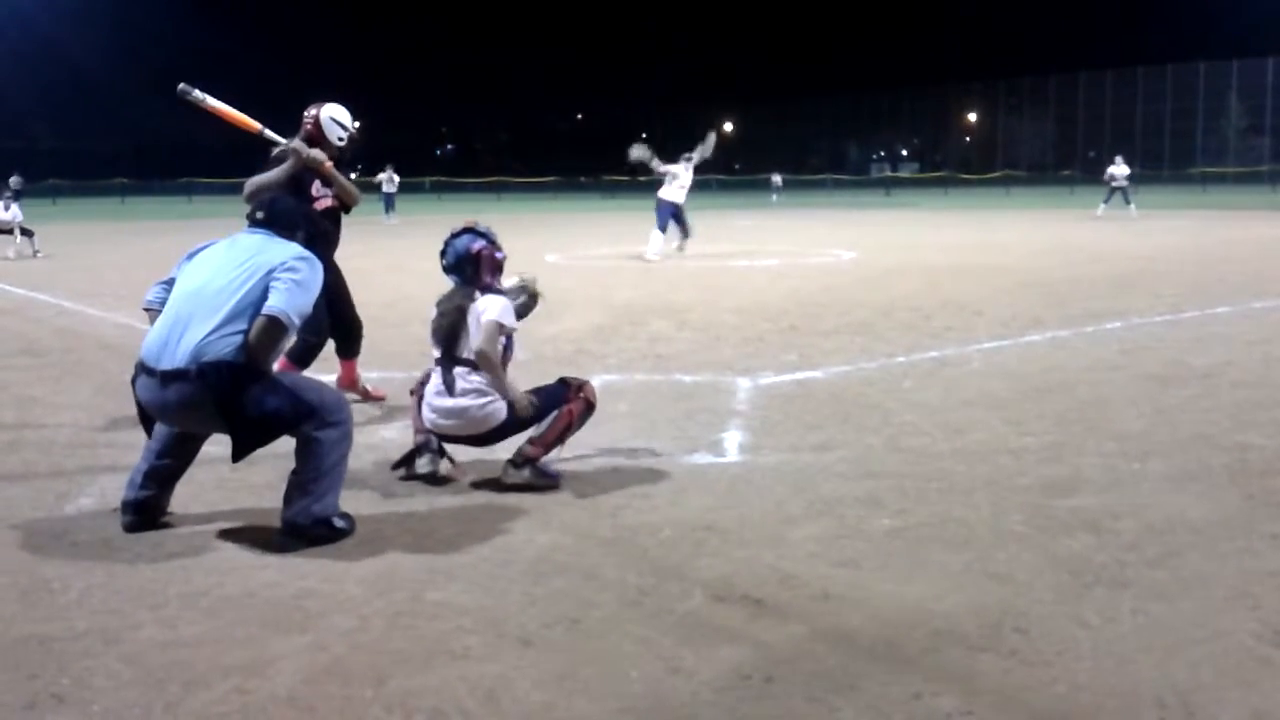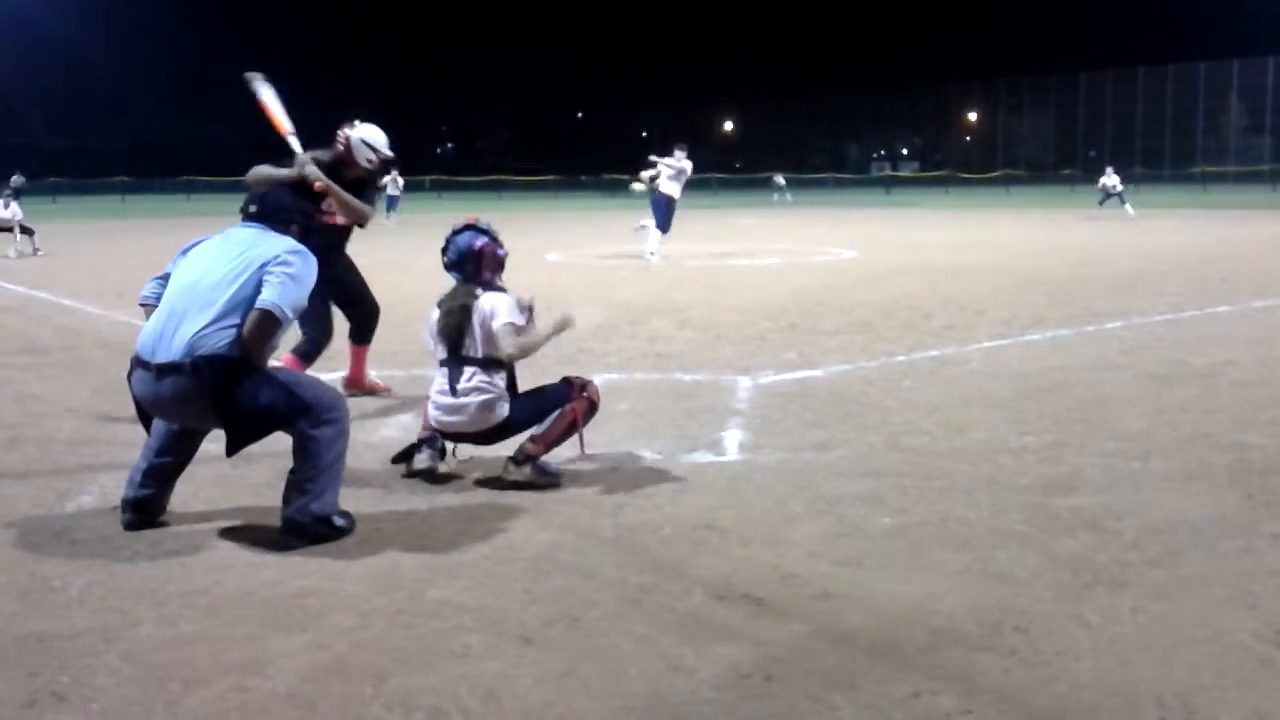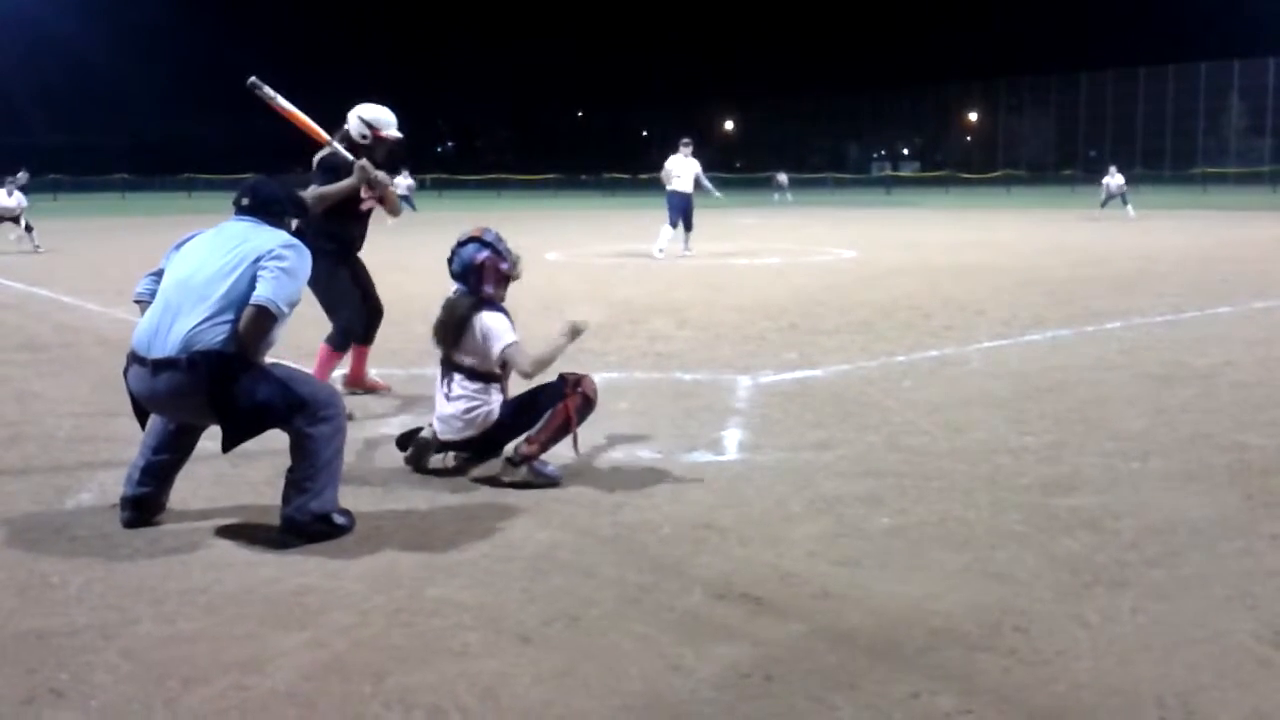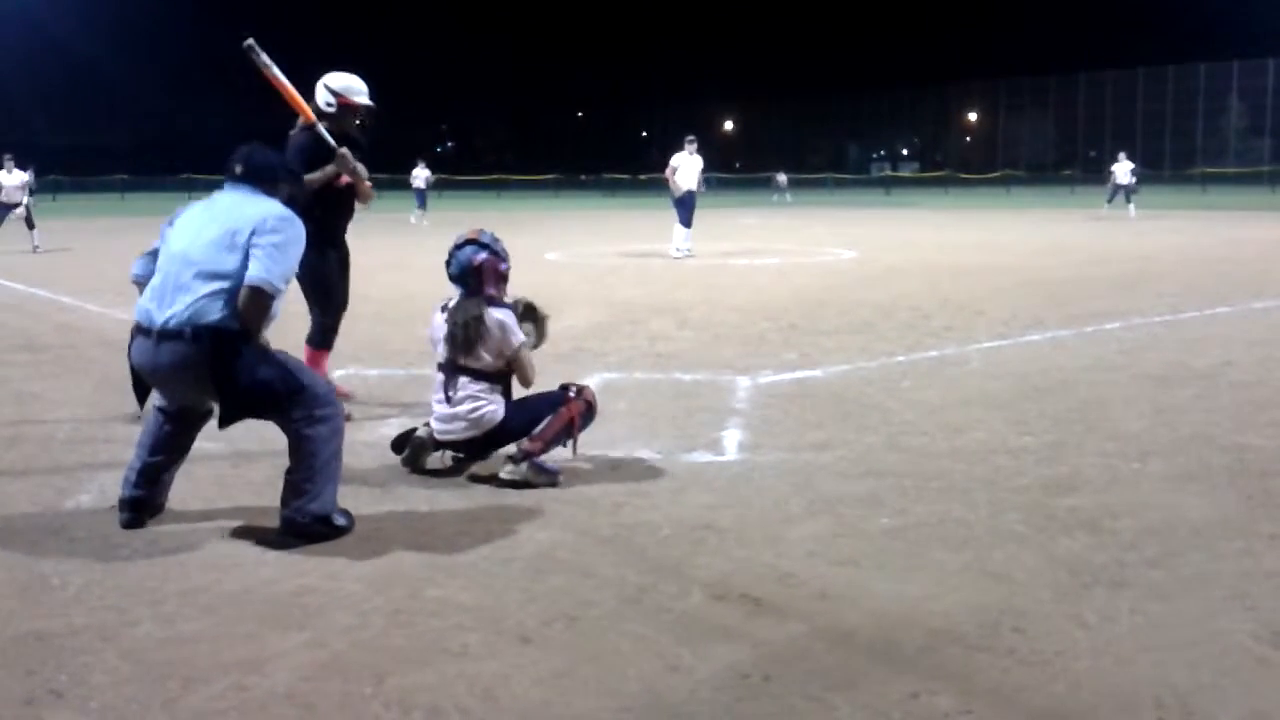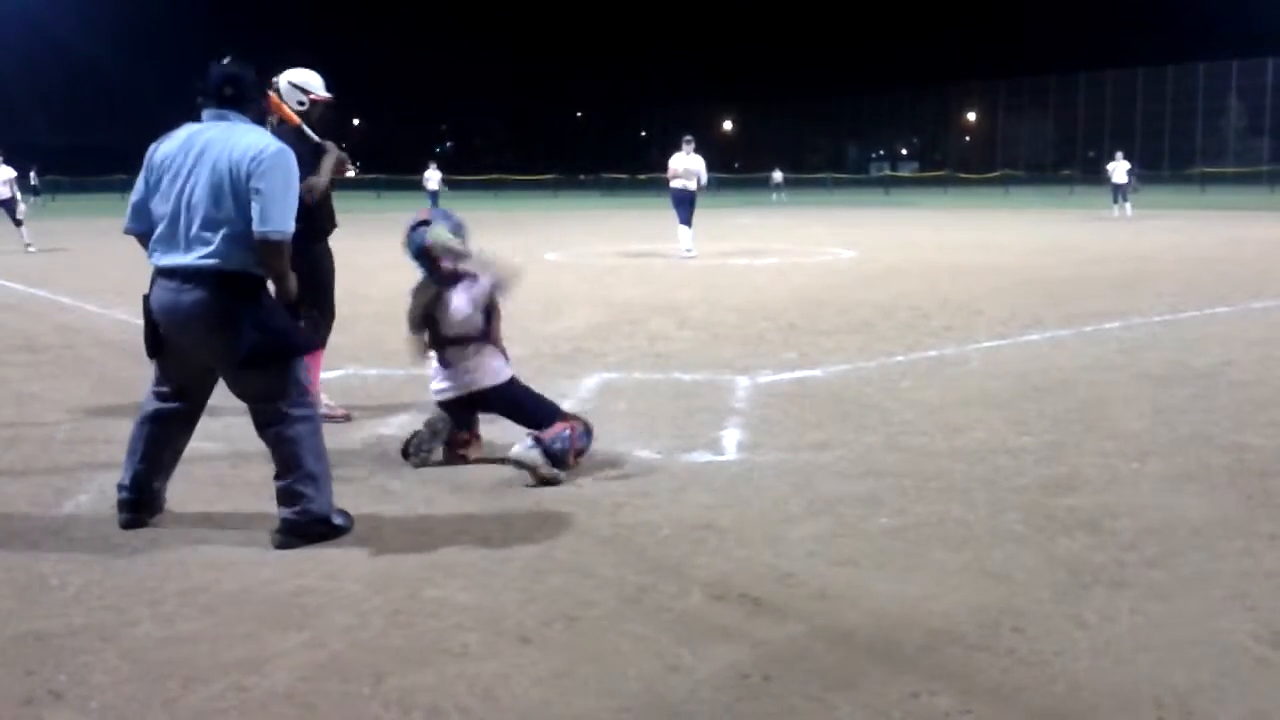
dt=0.4s
person 1, frame 1
left shoulder: (208, 249)
right shoulder: (299, 259)
left elbow: (154, 301)
right elbow: (274, 322)
right wrist: (253, 378)
left hip: (149, 384)
right hip: (208, 386)
right knee: (329, 412)
left ankle: (141, 505)
right ankle: (310, 521)
person 1, frame 2
left shoulder: (203, 244)
right shoulder: (292, 253)
left elbow: (151, 297)
right elbow: (266, 315)
right wrist: (250, 370)
left hip: (145, 379)
right hip: (203, 380)
left knee: (188, 395)
right knee: (325, 409)
left ankle: (141, 502)
right ankle: (309, 519)
person 1, frame 3
left shoulder: (196, 239)
right shoulder: (286, 246)
left elbow: (146, 293)
right elbow: (261, 313)
right wrist: (246, 366)
left hip: (141, 375)
right hip: (199, 376)
left knee: (184, 399)
right knee: (322, 406)
left ankle: (140, 500)
right ankle: (309, 517)
person 1, frame 4
left shoulder: (191, 211)
right shoulder: (279, 218)
left elbow: (142, 274)
right elbow: (257, 292)
right wrist: (252, 342)
left hip: (145, 349)
right hip: (202, 349)
left knee: (180, 404)
right knee: (317, 403)
left ankle: (138, 500)
right ankle: (309, 517)
person 1, frame 5
left shoulder: (166, 145)
right shoulder: (267, 150)
left elbow: (138, 227)
right elbow: (271, 240)
right wrist: (285, 282)
left hip: (166, 293)
right hip: (228, 297)
left knee: (170, 402)
right knee: (287, 403)
left ankle: (137, 500)
right ankle: (307, 515)
person 2, frame 1
left shoulder: (330, 165)
right shoulder: (287, 160)
left elbow: (353, 199)
right elbow: (251, 193)
left wrist: (327, 168)
right wrist: (292, 164)
left hip: (323, 261)
left knee: (349, 326)
right knee: (314, 333)
left ankle: (349, 379)
person 2, frame 2
left shoulder: (365, 181)
right shoulder: (314, 165)
left elbow: (364, 216)
right elbow: (254, 177)
left wrist: (328, 185)
right wrist: (293, 173)
left hip: (333, 257)
left knee: (368, 311)
right knee: (318, 333)
left ankle: (356, 378)
person 2, frame 3
left shoulder: (369, 166)
right shoulder: (335, 163)
left elbow: (395, 210)
right elbow: (308, 201)
left wrist: (385, 189)
right wrist: (354, 181)
left hip: (344, 253)
right hip: (319, 253)
left knee: (372, 310)
right knee: (349, 322)
left ankle: (357, 376)
person 2, frame 4
left shoulder: (347, 142)
right shoulder: (307, 140)
left elbow: (365, 199)
left wrist: (359, 177)
right wrist: (333, 169)
left hip: (334, 237)
right hip: (309, 239)
left knee: (336, 307)
right knee: (327, 314)
left ankle: (317, 379)
person 2, frame 5
left shoulder: (289, 136)
right shoulder: (295, 140)
right elbow: (311, 190)
left wrist: (334, 164)
right wrist: (329, 160)
left hip: (289, 237)
right hip: (305, 237)
right knee: (319, 314)
right ankle: (310, 397)
person 3, frame 1
left shoulder: (443, 306)
right shoulder: (496, 302)
right elbow: (482, 349)
right wrist: (511, 391)
left hip: (437, 420)
right hip: (484, 421)
left knee: (428, 380)
right knee: (582, 393)
left ankle: (425, 448)
right ankle: (523, 463)
person 3, frame 2
left shoulder: (442, 307)
right shoulder: (497, 300)
right elbow: (510, 350)
right wrist: (553, 328)
left hip: (444, 420)
right hip: (487, 419)
right knee: (585, 392)
left ankle: (428, 446)
right ankle: (524, 461)
person 3, frame 3
left shoulder: (454, 302)
right shoulder: (491, 318)
right elbow: (528, 368)
left wrist: (507, 276)
right wrist: (565, 338)
left hip: (448, 426)
right hip: (479, 427)
right knee: (582, 388)
left ankle: (435, 439)
right ankle: (521, 460)
person 3, frame 4
left shoulder: (443, 312)
right shoulder: (499, 316)
right elbow: (527, 380)
right wrist: (525, 344)
left hip: (445, 427)
right hip: (481, 427)
right knee: (583, 398)
left ankle: (430, 437)
right ankle: (522, 458)
person 3, frame 5
left shoulder: (422, 297)
right shoulder: (471, 288)
left elbow: (421, 350)
left hip: (448, 394)
right hip: (491, 385)
left knee: (462, 444)
right knee: (577, 432)
left ankle: (447, 432)
right ankle: (537, 447)
